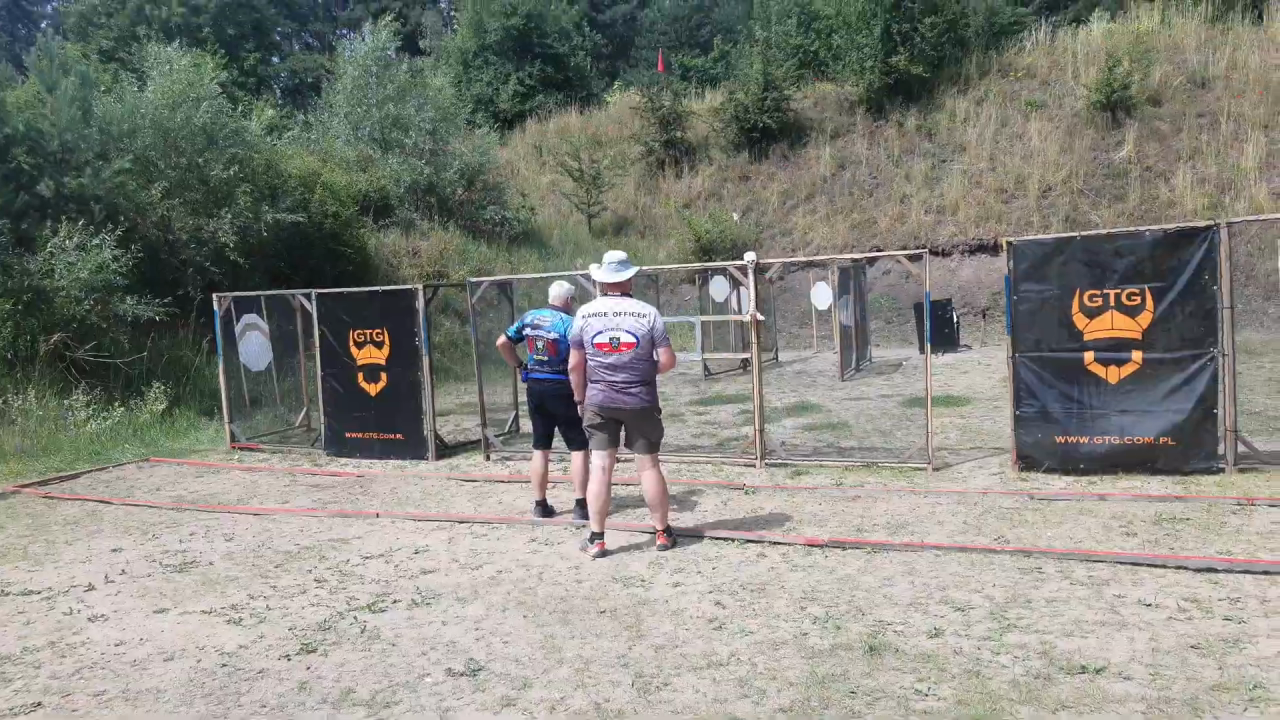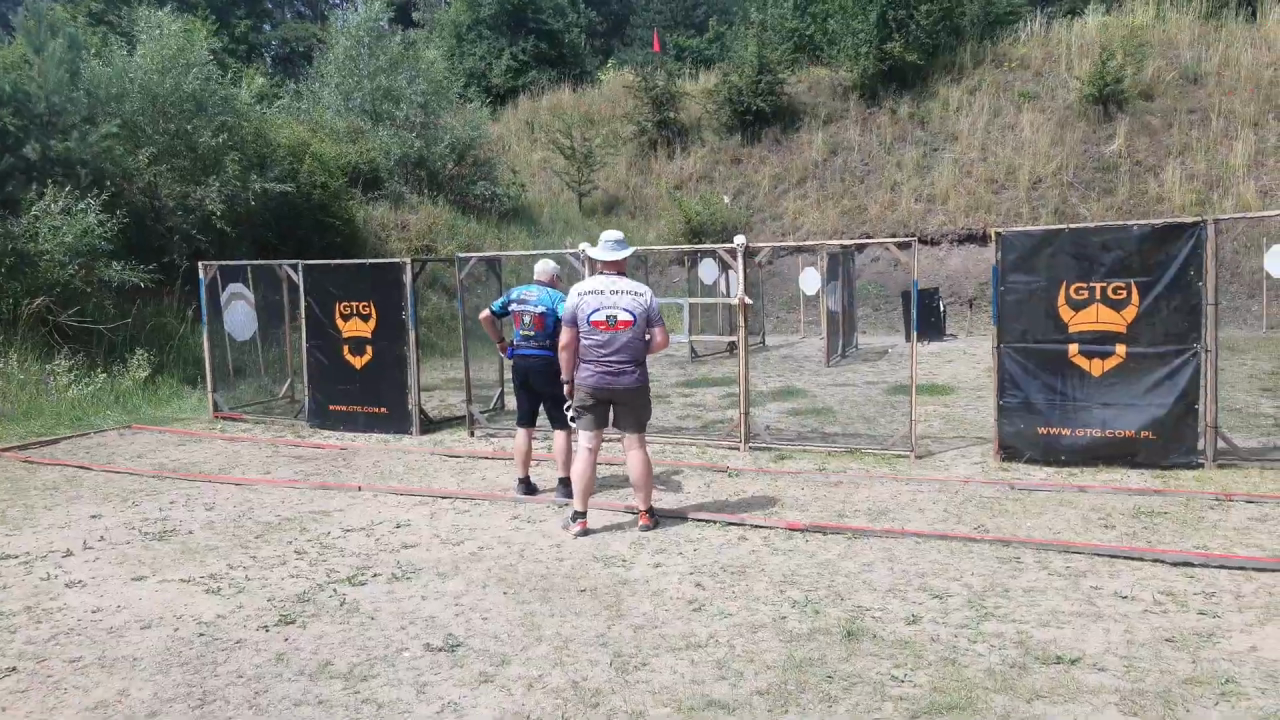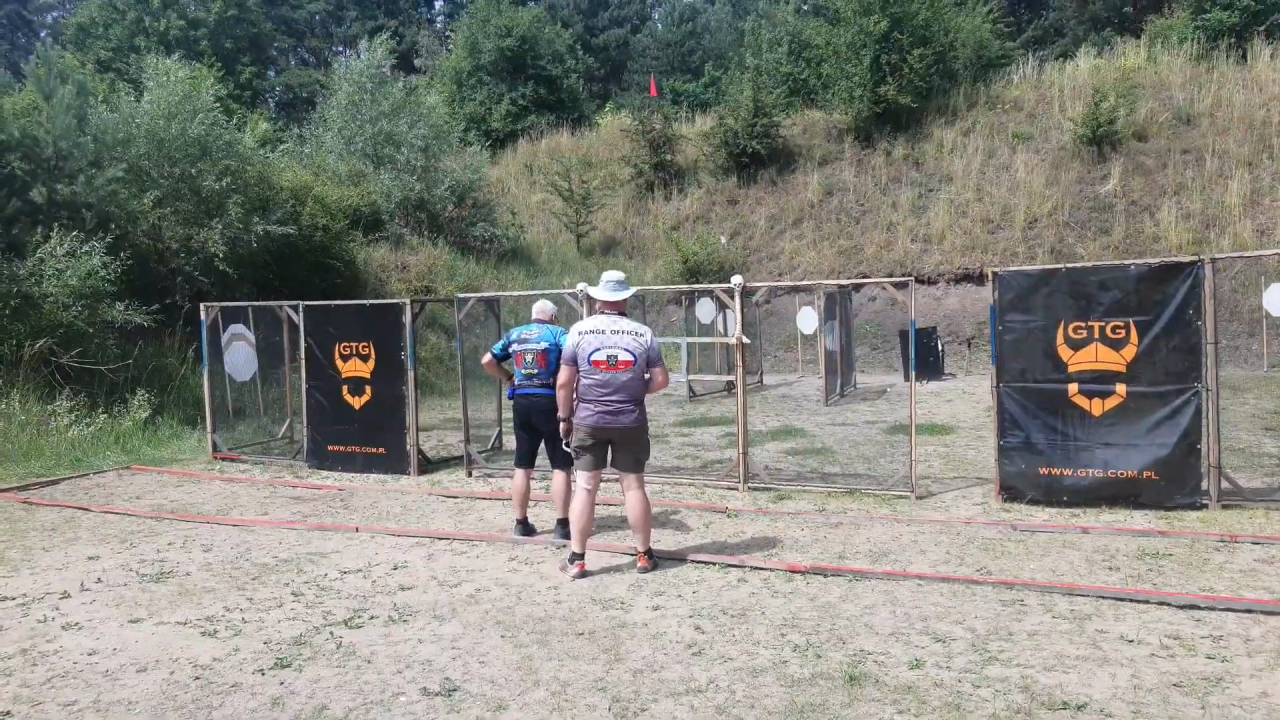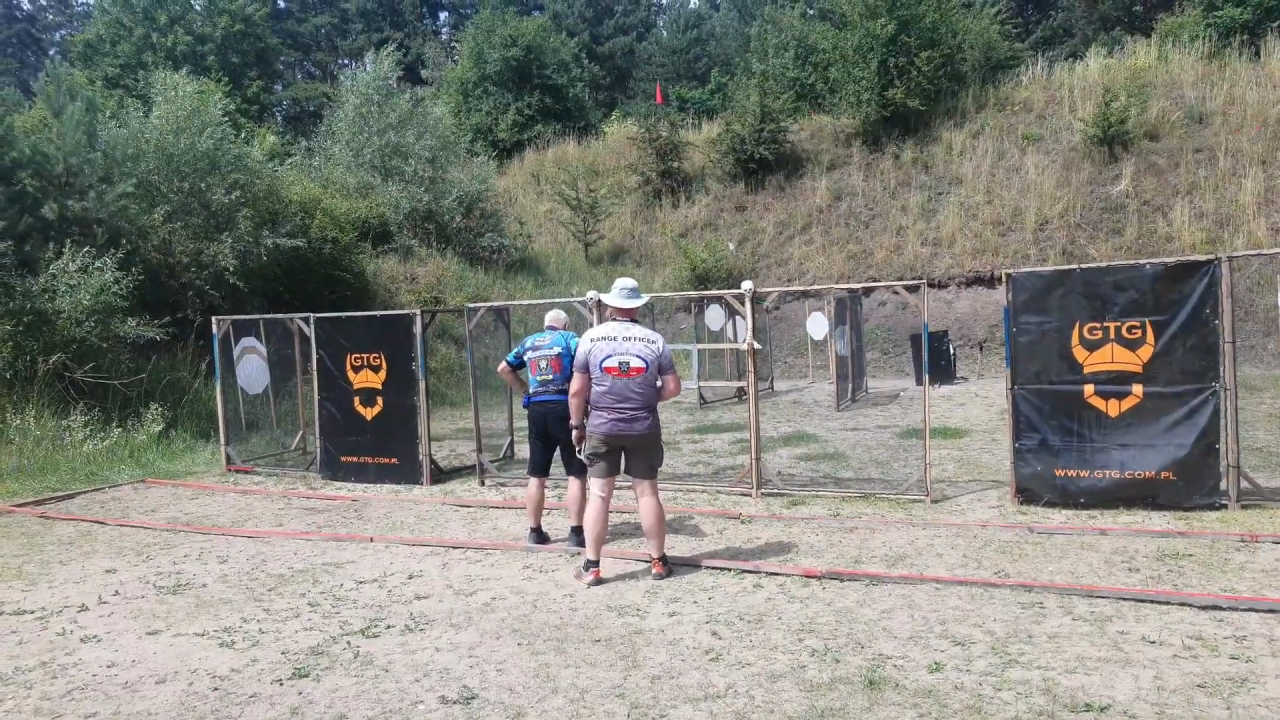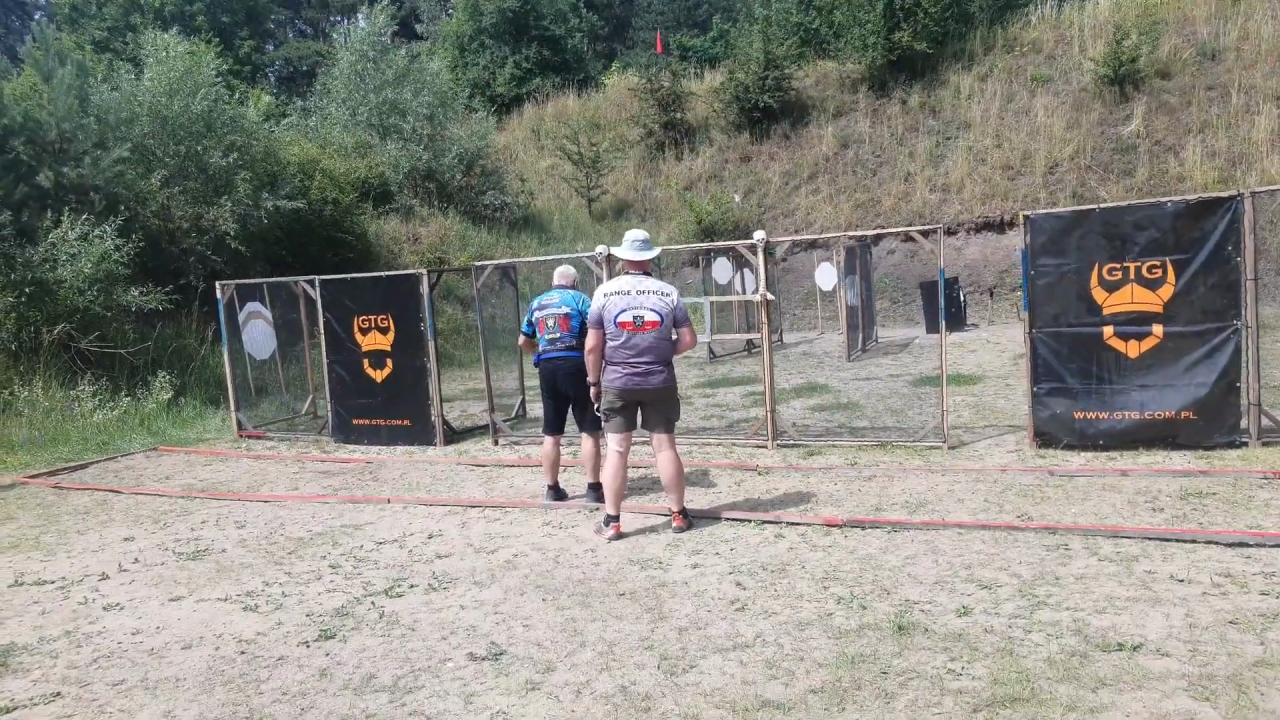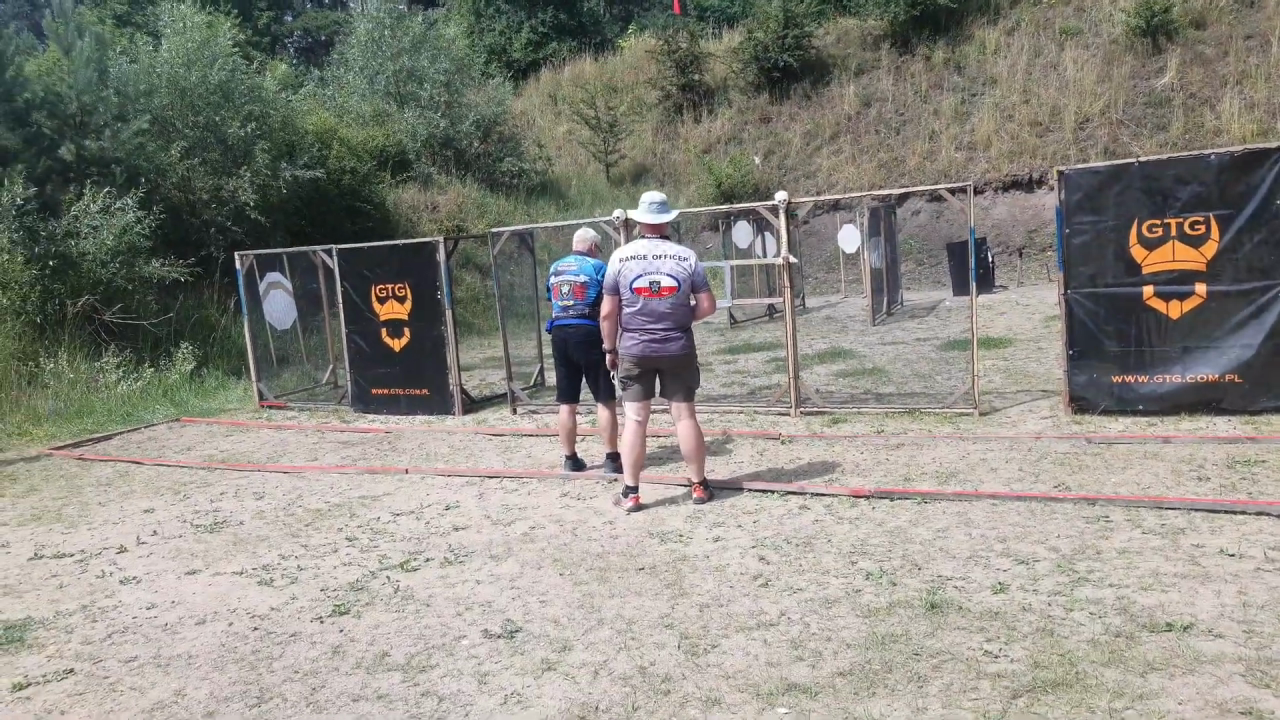
dt=0.4s
person 1, frame 1
left shoulder: (585, 314)
right shoulder: (647, 313)
left elbow: (575, 366)
right elbow: (667, 361)
left wrist: (581, 398)
left hip: (599, 402)
right hip: (641, 401)
left knee: (600, 468)
right knee: (648, 466)
left ankle: (596, 539)
right ankle: (663, 533)
person 1, frame 2
left shoulder: (579, 291)
right shoulder: (643, 293)
left elbow: (566, 344)
right elbow: (661, 341)
left wrist: (567, 379)
left hip: (590, 381)
right hip: (631, 382)
left knee: (586, 447)
right knee: (635, 446)
left ankle: (578, 518)
right ankle: (645, 514)
person 1, frame 3
left shoulder: (579, 330)
right shoulder: (643, 333)
left elbow: (564, 382)
right elbow: (661, 380)
left wrist: (564, 417)
left hip: (588, 420)
right hip: (631, 421)
left knee: (585, 487)
right knee: (634, 486)
left ankle: (576, 559)
right ankle: (644, 555)
person 1, frame 4
left shoulder: (591, 337)
right shoulder: (655, 340)
left elbow: (577, 390)
right elbow: (673, 388)
left wrist: (577, 425)
left hip: (601, 427)
right hip: (643, 428)
left knee: (599, 494)
right knee: (647, 493)
left ankle: (591, 566)
right ankle: (659, 561)
person 1, frame 5
left shoulder: (605, 292)
right shoulder: (668, 292)
left elbow: (592, 346)
right elbow: (688, 340)
left wrist: (594, 381)
left hip: (617, 382)
right hip: (659, 382)
left knee: (616, 449)
right knee: (665, 446)
left ankle: (611, 522)
right ankle: (678, 515)
person 1, frame 6
left shoulder: (620, 257)
right shoulder: (686, 256)
left elbow: (608, 313)
right elbow: (707, 306)
left wrist: (610, 349)
left hip: (634, 350)
right hip: (678, 349)
left knee: (635, 419)
right knee: (685, 415)
left ankle: (630, 493)
right ankle: (699, 486)
person 2, frame 1
left shoulder: (528, 317)
right shoulder: (568, 322)
left elbow: (502, 343)
left wrist: (520, 365)
left hip: (535, 387)
right hip: (561, 388)
left knee: (540, 448)
right knee: (578, 448)
left ankle: (540, 505)
right ankle: (581, 506)
person 2, frame 2
left shoulder: (514, 294)
right shoulder: (556, 297)
left elbow: (485, 316)
left wrist: (499, 341)
left hip: (520, 364)
right hip: (547, 364)
left knee: (524, 425)
right knee: (561, 426)
left ankle: (523, 482)
right ankle: (564, 485)
person 2, frame 3
left shoulder: (514, 334)
right shoulder: (556, 332)
left elbow: (487, 361)
left hip: (522, 403)
right hip: (550, 403)
left knee: (522, 467)
right knee: (561, 467)
left ankle: (521, 523)
right ankle: (562, 526)
person 2, frame 4
left shoulder: (528, 343)
right shoulder: (567, 337)
left elbow: (503, 368)
left hip: (537, 410)
right hip: (564, 408)
left knee: (537, 475)
right knee: (576, 474)
left ankle: (535, 531)
right ankle: (576, 533)
person 2, frame 5
left shoulder: (536, 303)
right shoulder: (577, 298)
left elbow: (523, 342)
left hip: (547, 368)
right hip: (574, 366)
left knee: (551, 433)
right knee: (589, 431)
left ankle: (552, 488)
right ankle: (593, 489)
person 2, frame 6
left shoulder: (554, 268)
right shoulder: (596, 266)
left hip: (560, 335)
right hip: (587, 334)
left knee: (567, 403)
right knee: (605, 400)
left ankle: (570, 459)
right ankle: (612, 459)
